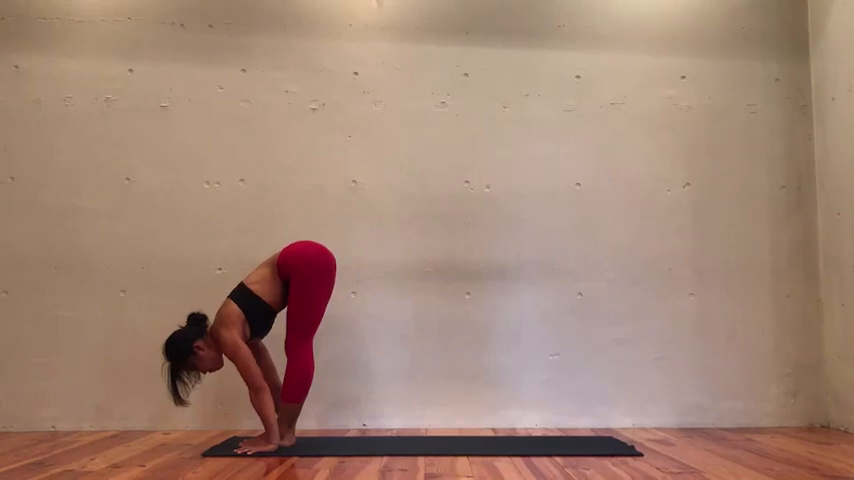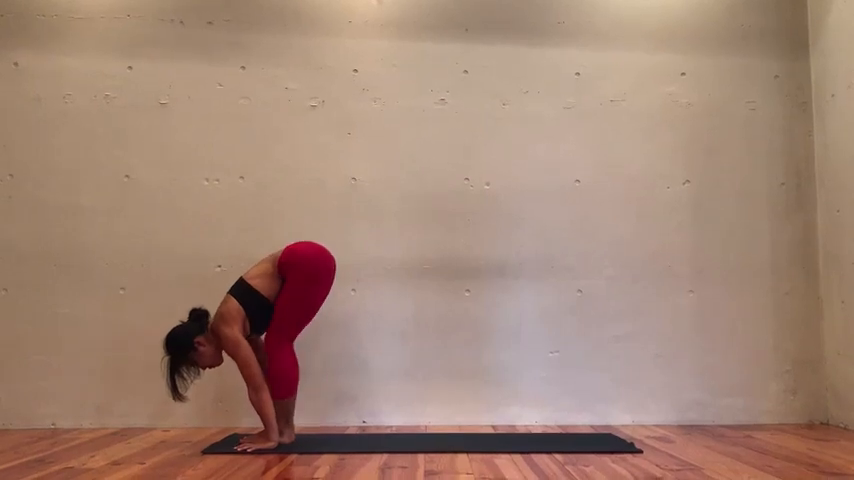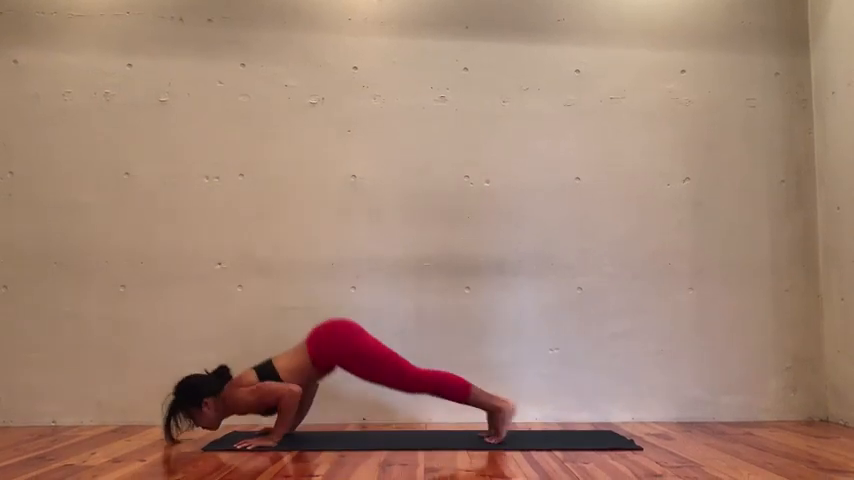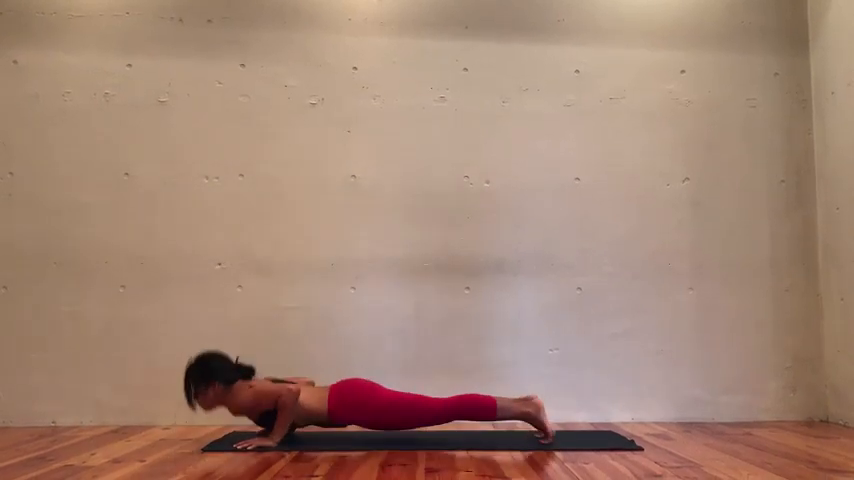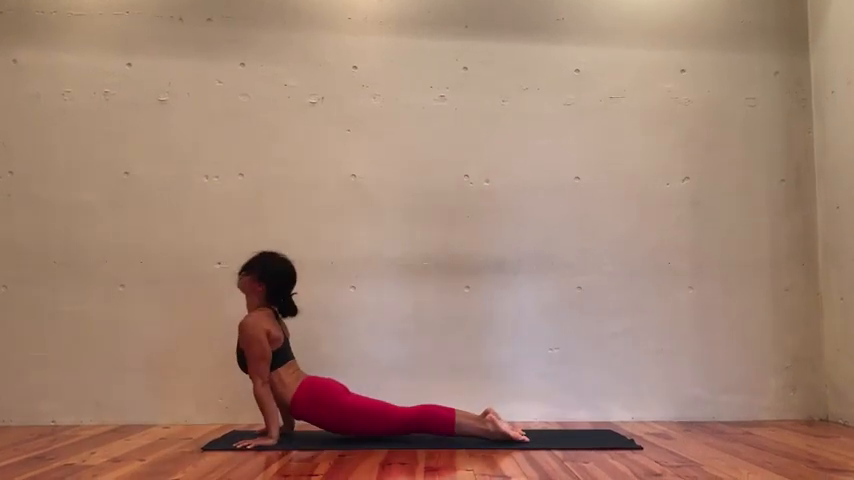
dt=1s
person 1, frame 1
left shoulder: (225, 335)
right shoulder: (236, 331)
left elbow: (258, 388)
right elbow: (268, 381)
left wrist: (272, 438)
right wrist: (274, 431)
left hip: (306, 262)
right hip: (302, 261)
left knee: (298, 351)
right knee: (298, 351)
left ankle: (284, 434)
right ankle: (285, 432)
person 1, frame 2
left shoulder: (226, 331)
right shoulder: (237, 328)
left elbow: (257, 386)
right elbow: (264, 379)
left wrist: (272, 437)
right wrist: (272, 430)
left hip: (308, 262)
right hip: (303, 261)
left knee: (277, 346)
right knee: (278, 345)
left ankle: (284, 430)
right ankle: (284, 428)
person 1, frame 3
left shoulder: (235, 397)
right shoulder: (238, 388)
left elbow: (292, 393)
right elbow: (300, 390)
left wrist: (274, 436)
right wrist: (282, 430)
left hip: (335, 343)
right hip: (332, 339)
left knee: (415, 379)
right knee: (413, 378)
left ankle: (496, 405)
right ankle: (493, 403)
person 1, frame 4
left shoulder: (240, 398)
right shoulder: (250, 385)
left elbow: (290, 392)
left wrist: (275, 435)
right wrist: (284, 426)
left hip: (353, 402)
right hip: (349, 394)
left knee: (443, 409)
right knee: (443, 409)
left ankle: (524, 408)
right ankle: (521, 405)
person 1, frame 5
left shoulder: (251, 324)
right shoulder: (271, 318)
left elbow: (261, 382)
left wrist: (272, 433)
right wrist: (286, 423)
left hip: (320, 403)
right hip: (322, 392)
left knee: (406, 420)
right knee: (406, 416)
left ankle: (486, 427)
right ankle: (483, 419)
